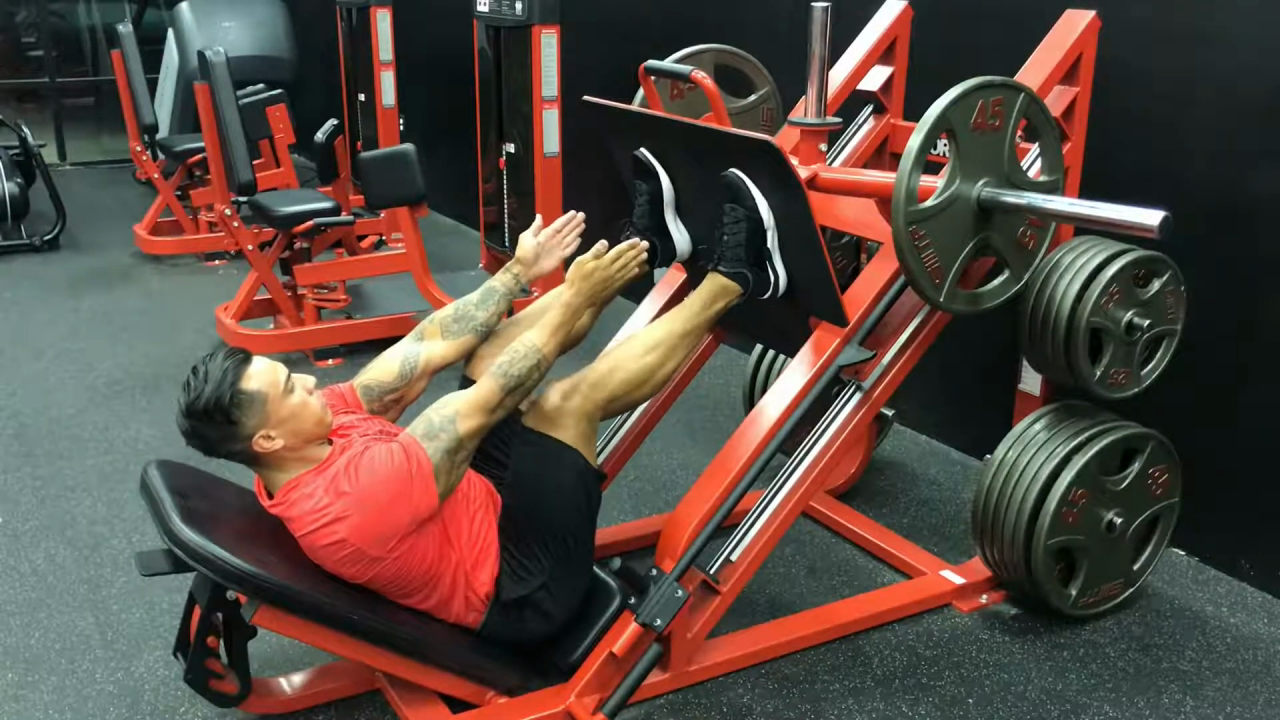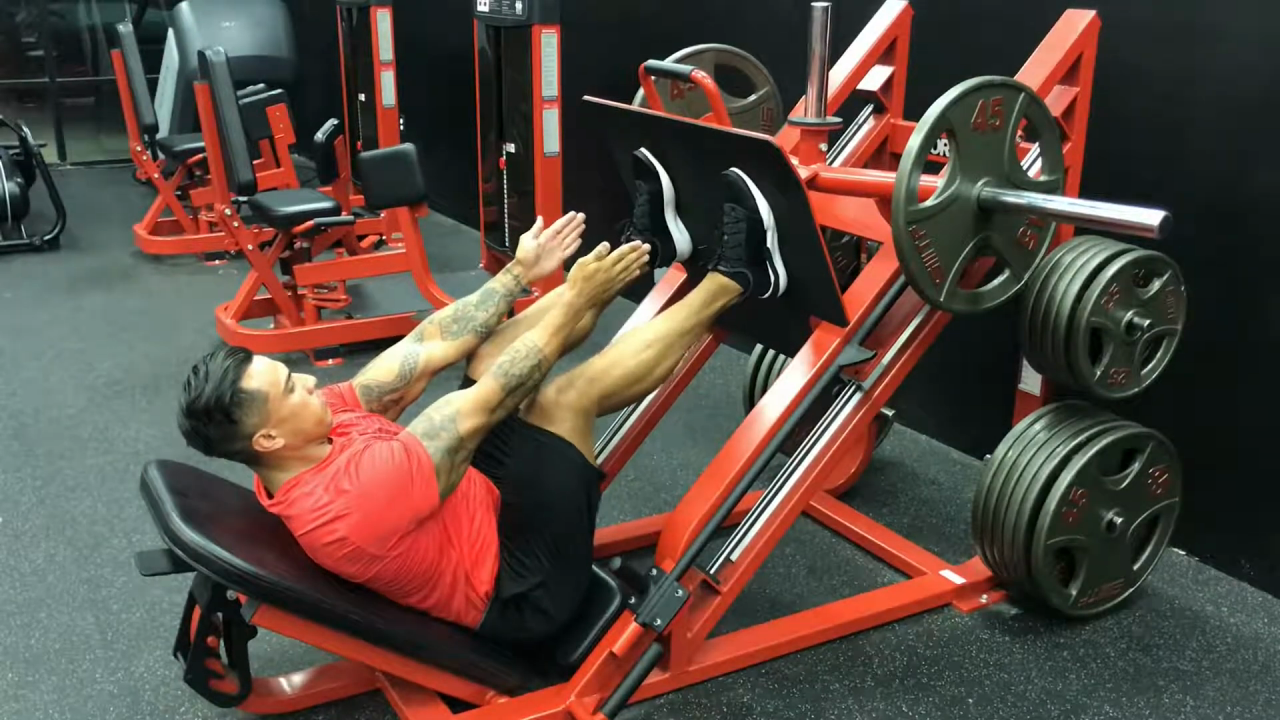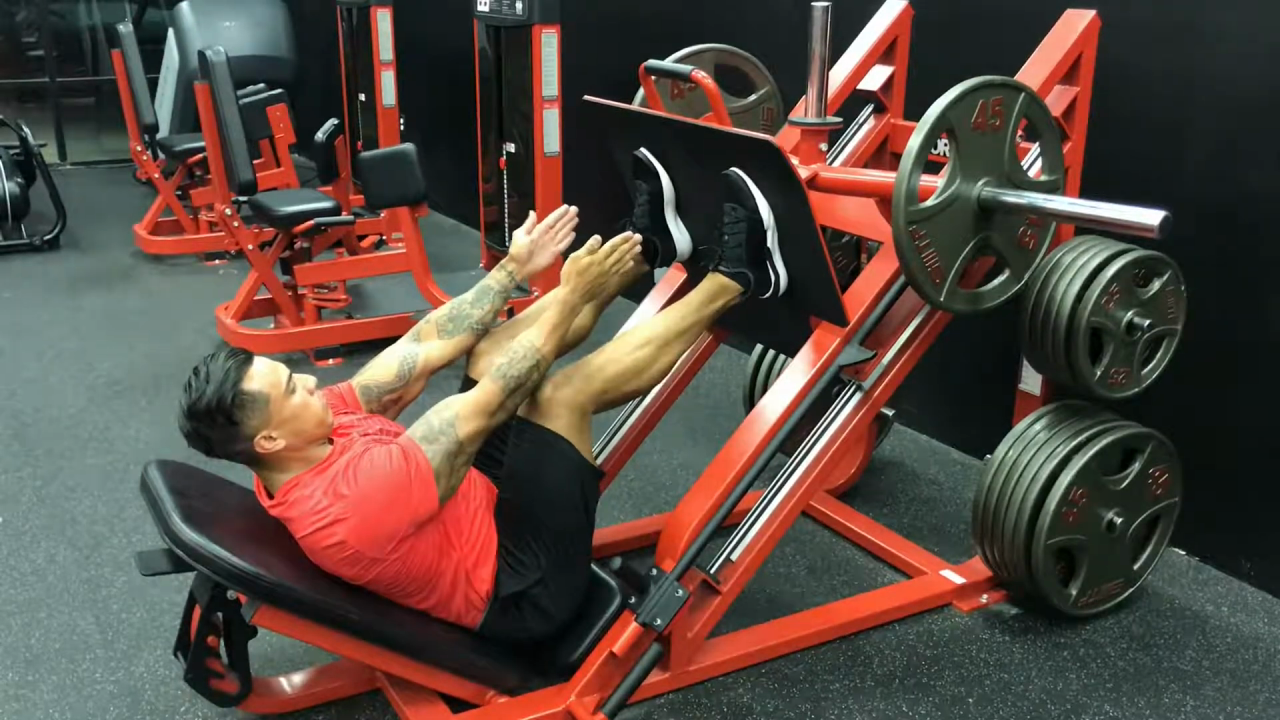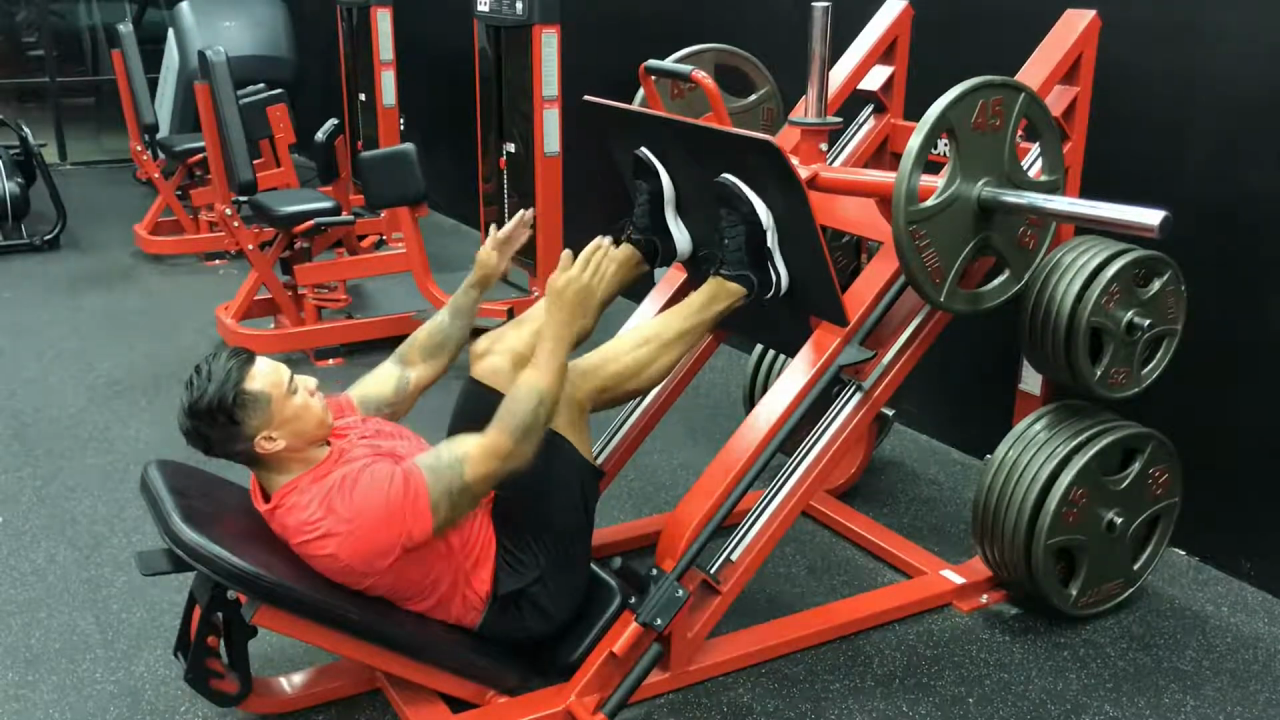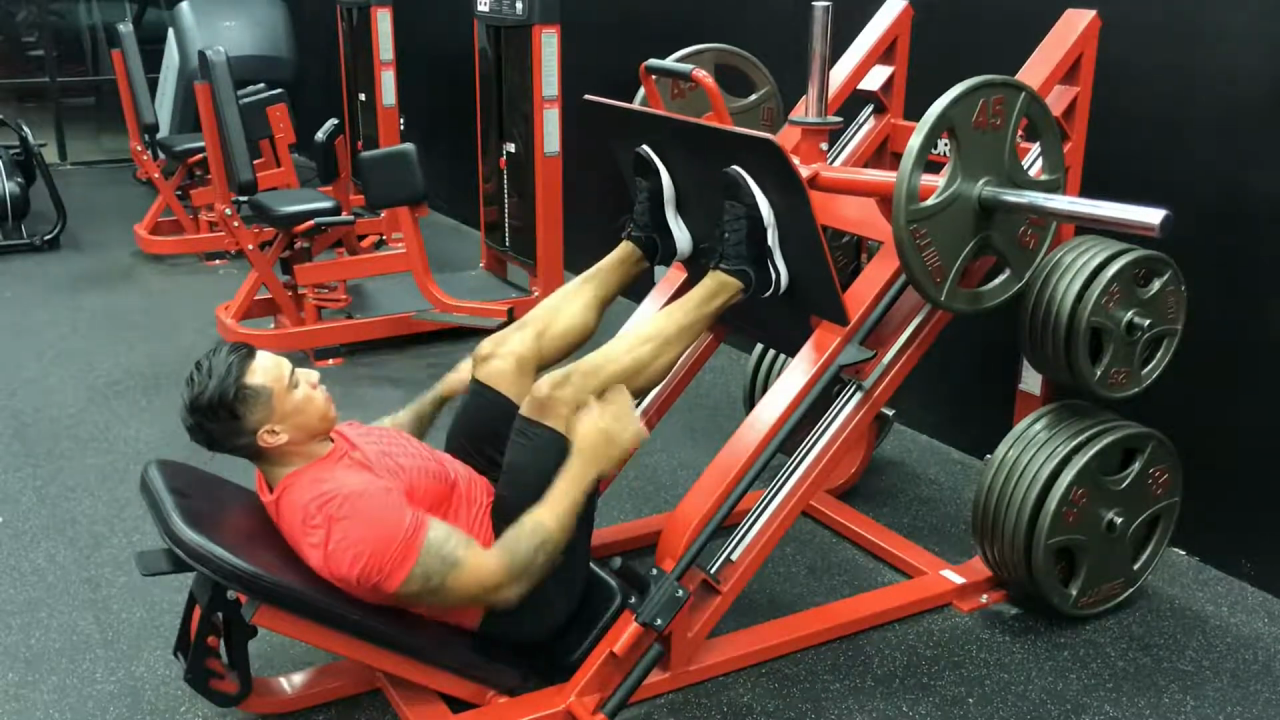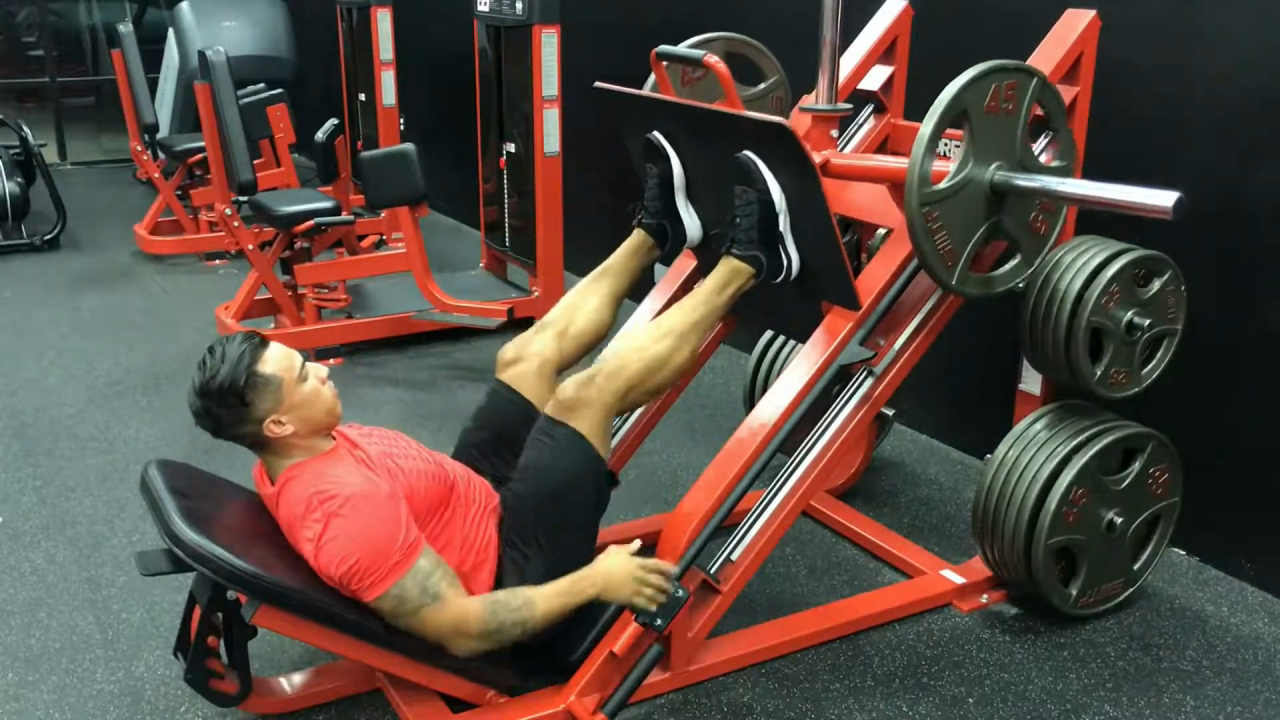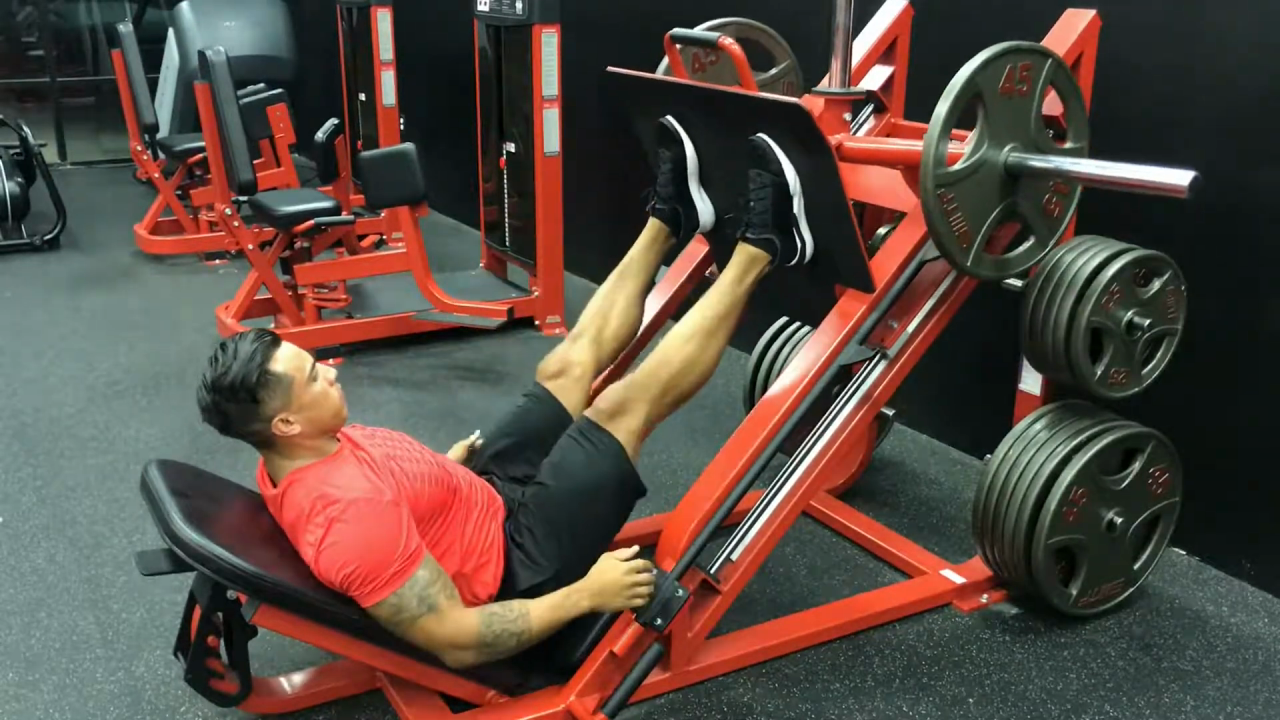
dt=0.2s
person 1, frame 1
left shoulder: (312, 431)
right shoulder: (349, 500)
left elbow: (427, 350)
right elbow: (487, 405)
left wrist: (519, 271)
right wrist: (578, 297)
left hip: (485, 508)
right hip: (519, 590)
left knee: (491, 349)
right knee: (566, 404)
left ankle: (647, 246)
right ankle: (732, 281)
person 1, frame 2
left shoulder: (314, 429)
right shoulder: (352, 497)
left elbow: (428, 350)
right elbow: (490, 403)
left wrist: (519, 272)
right wrist: (579, 299)
left hip: (484, 507)
right hip: (521, 589)
left knee: (493, 348)
right knee: (561, 397)
left ankle: (647, 245)
right ankle: (732, 281)
person 1, frame 3
left shoulder: (311, 432)
right shoulder: (350, 500)
left elbow: (426, 350)
right elbow: (491, 404)
left wrist: (515, 266)
right wrist: (573, 295)
left hip: (482, 509)
right hip: (520, 587)
left knee: (493, 348)
right knee: (560, 391)
left ankle: (647, 247)
right ankle: (732, 281)
person 1, frame 4
left shoulder: (295, 455)
right shoulder: (345, 508)
left elbow: (407, 373)
right elbow: (507, 451)
left wrist: (478, 280)
right wrist: (561, 319)
left hip: (469, 518)
right hip: (519, 588)
left knee: (496, 352)
right knee: (559, 387)
left ankle: (644, 246)
right ankle: (733, 284)
person 1, frame 5
left shoulder: (292, 460)
right shoulder: (345, 515)
right elbow: (498, 580)
left wrist: (439, 393)
right wrist: (586, 463)
left hip: (477, 505)
right hip: (517, 589)
left knee: (501, 354)
right knee: (557, 394)
left ankle: (645, 243)
right ankle: (732, 280)
person 1, frame 6
left shoulder: (294, 457)
right shoulder: (343, 512)
right elbow: (464, 630)
left wrist: (444, 466)
right wrist: (592, 583)
left hip: (478, 500)
right hip: (516, 566)
left knee: (522, 356)
right knee: (578, 396)
left ankle: (654, 232)
right ankle: (743, 266)
person 1, frame 7
left shoulder: (298, 456)
right shoulder: (346, 518)
right elbow: (458, 644)
left wrist: (447, 464)
right wrist: (588, 594)
left hip: (488, 499)
right hip: (523, 568)
left knee: (567, 366)
right knee: (621, 406)
left ankle: (668, 220)
right ankle: (759, 251)
